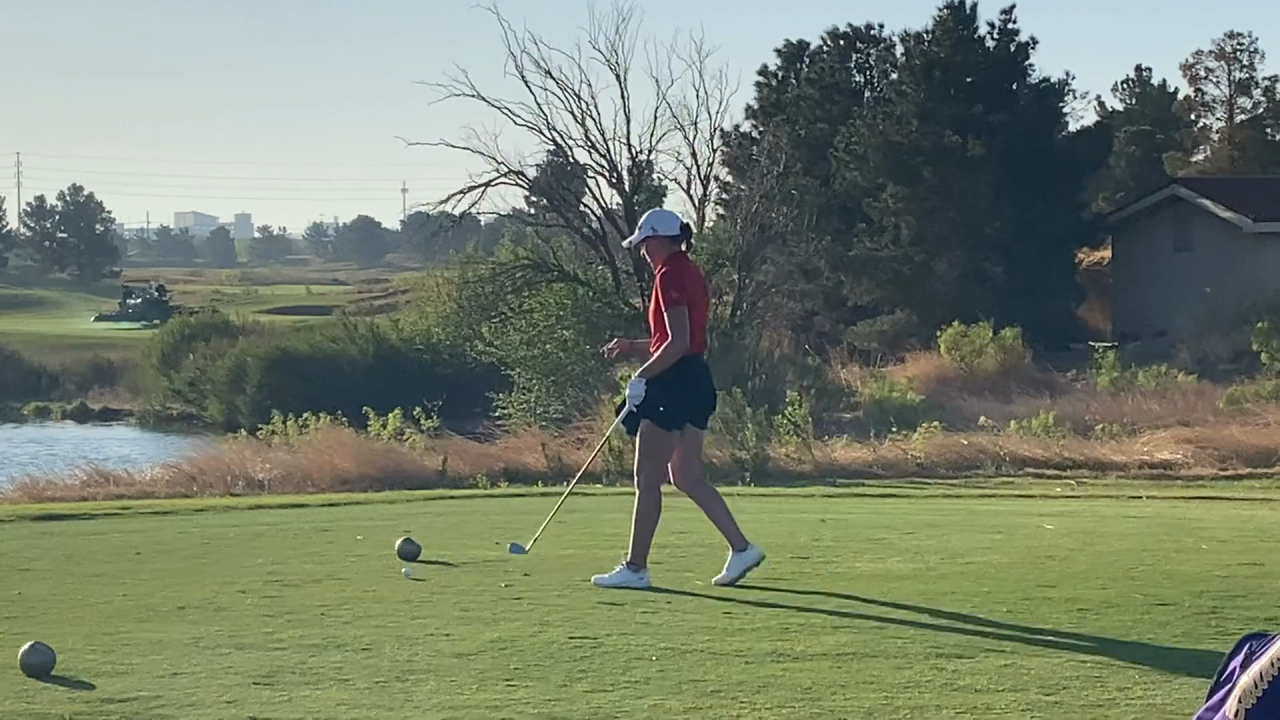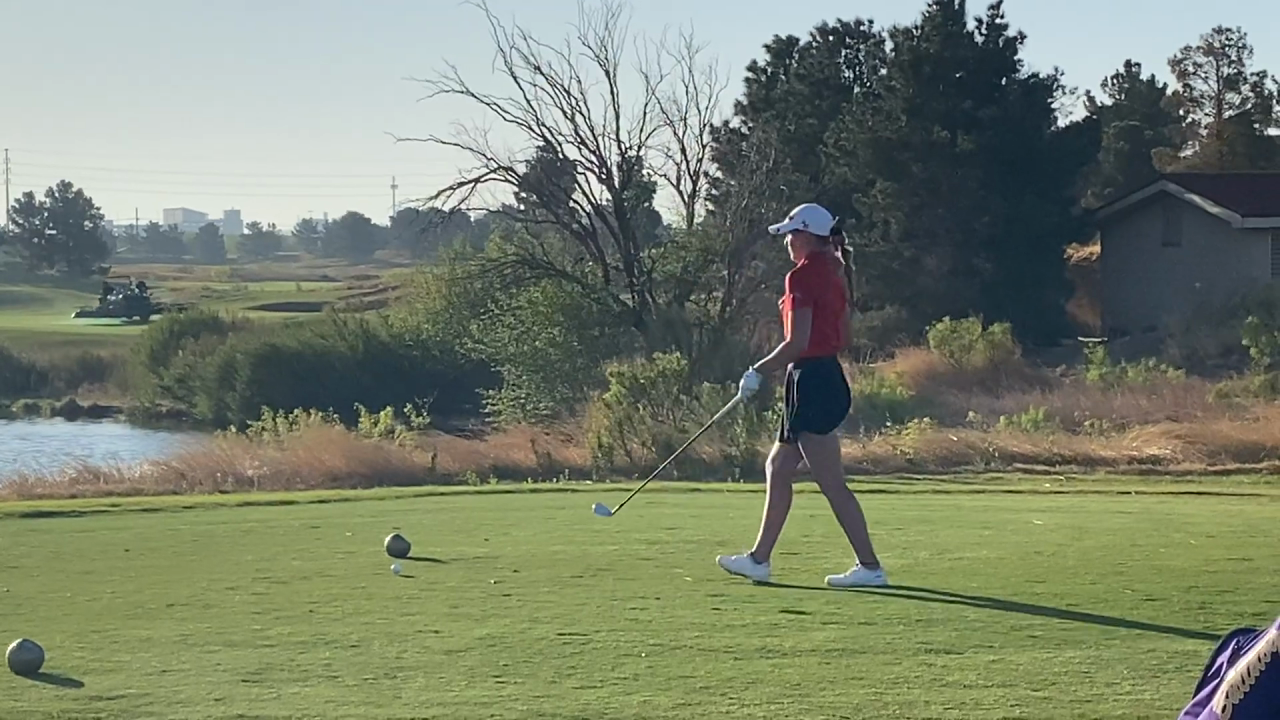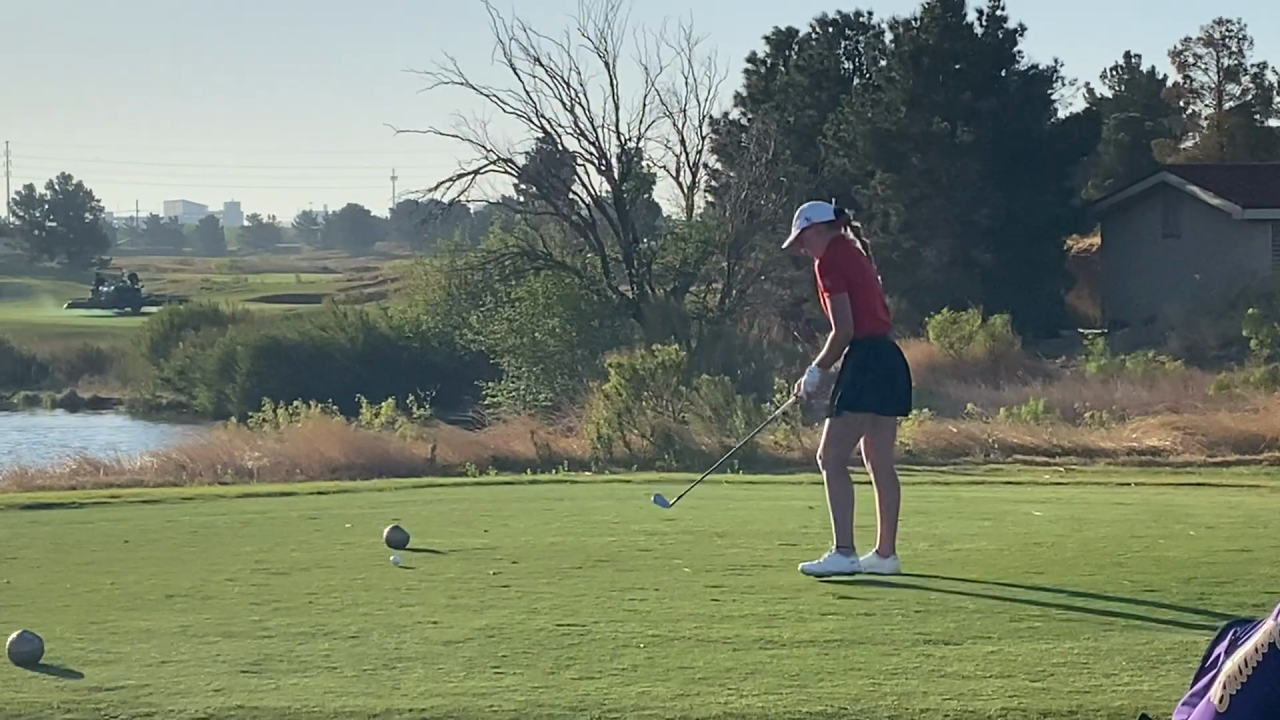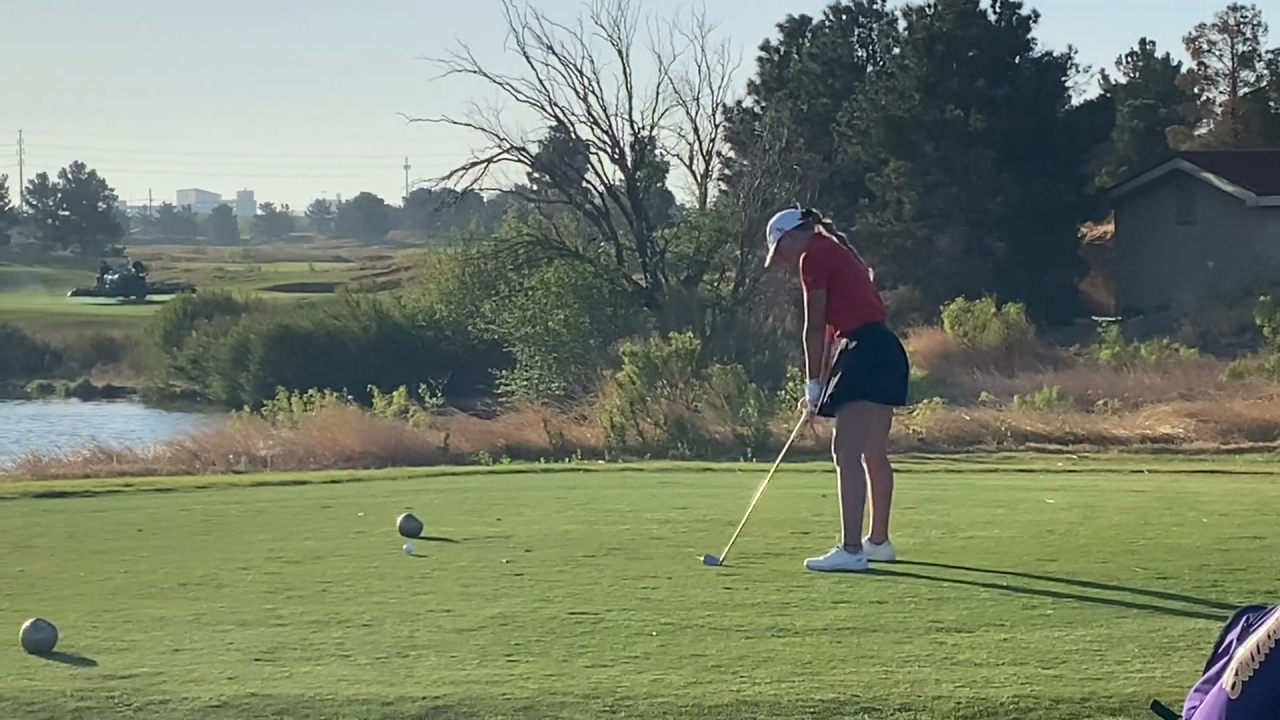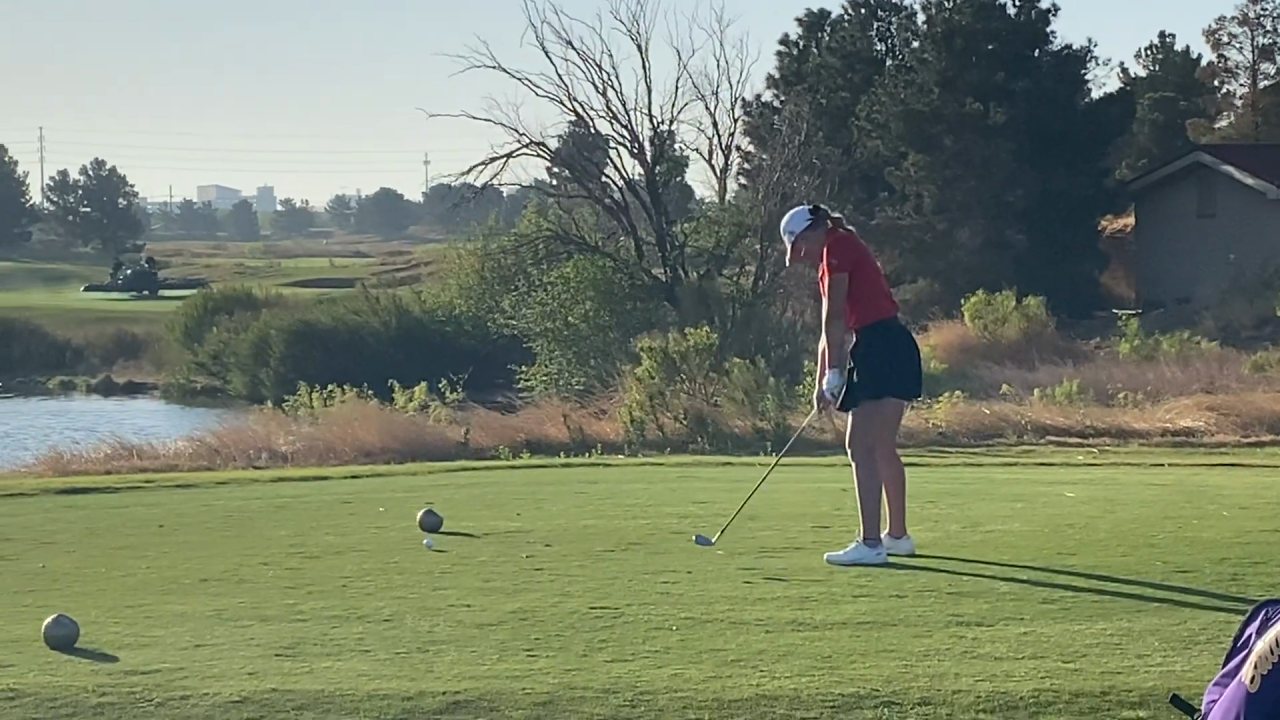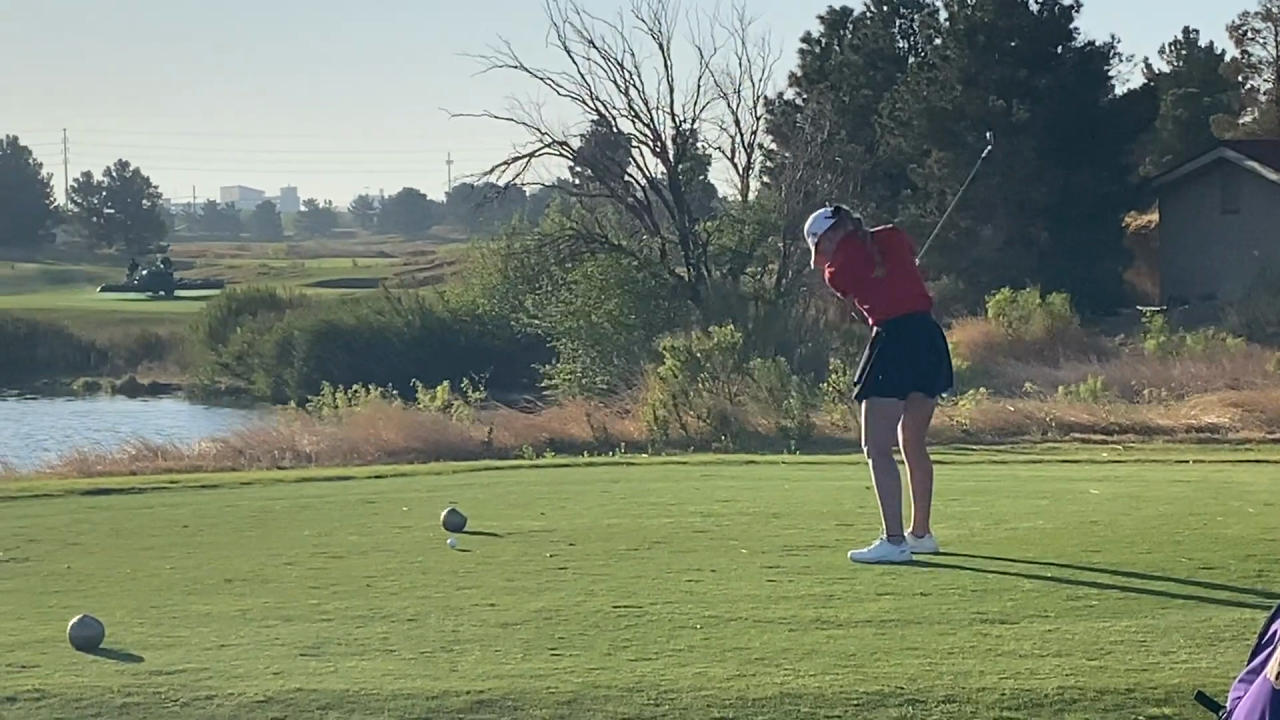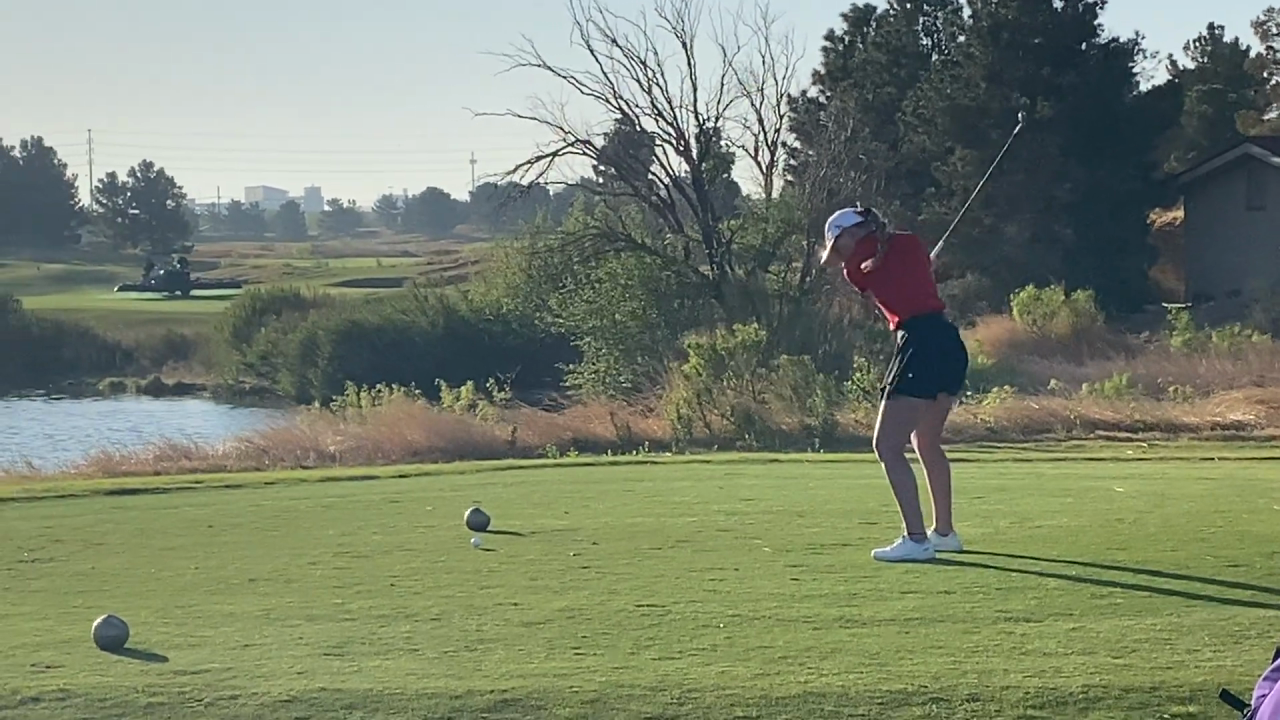
dt=0.7s
person 1, frame 1
left shoulder: (669, 275)
right shoulder: (691, 273)
left elbow: (677, 342)
left wrist: (640, 377)
right wrist: (631, 345)
left hip: (674, 382)
right hip: (695, 379)
left knee: (647, 479)
right knee: (687, 477)
left ankle: (634, 568)
right ankle: (742, 548)
person 1, frame 2
left shoulder: (801, 276)
right shoulder: (835, 276)
left elbow: (797, 343)
right elbow: (843, 335)
left wrist: (757, 371)
left hip: (813, 382)
right hip: (828, 378)
left knee: (830, 482)
right knee: (778, 470)
left ankle: (869, 566)
right ankle: (760, 558)
person 1, frame 3
left shoulder: (829, 262)
right shoulder: (855, 255)
left elbow: (844, 331)
left wrist: (816, 370)
right wrist: (820, 369)
left hip: (866, 363)
right hip: (888, 360)
left knee: (832, 459)
right knee: (881, 464)
left ankle: (844, 552)
right ankle: (885, 553)
person 1, frame 4
left shoulder: (814, 257)
right shoulder: (835, 253)
left elbow: (815, 329)
right elbow: (830, 327)
left wrist: (814, 385)
right wrist: (819, 385)
left hip: (866, 353)
right hip: (884, 351)
left knee: (847, 453)
right knee: (873, 453)
left ankle: (850, 549)
right ankle: (878, 541)
person 1, frame 5
left shoulder: (837, 245)
right shoulder: (836, 257)
left elbow: (835, 317)
right elbow: (831, 328)
left wrist: (833, 372)
right wrist: (822, 381)
left hip: (880, 348)
right hip: (890, 347)
left knee: (861, 448)
right knee: (883, 449)
left ankle: (870, 544)
right ankle: (897, 536)
person 1, frame 6
left shoulder: (836, 272)
right shoulder: (892, 236)
left hip: (894, 342)
right hip: (930, 337)
left knee: (877, 447)
right knee: (913, 445)
left ankle: (894, 541)
right ankle: (921, 533)
person 1, frame 7
left shoulder: (856, 266)
right shoulder: (908, 242)
left hip: (920, 345)
right hip: (946, 340)
left knee: (887, 446)
right knee: (926, 444)
left ankle: (916, 539)
right ankle: (944, 531)
